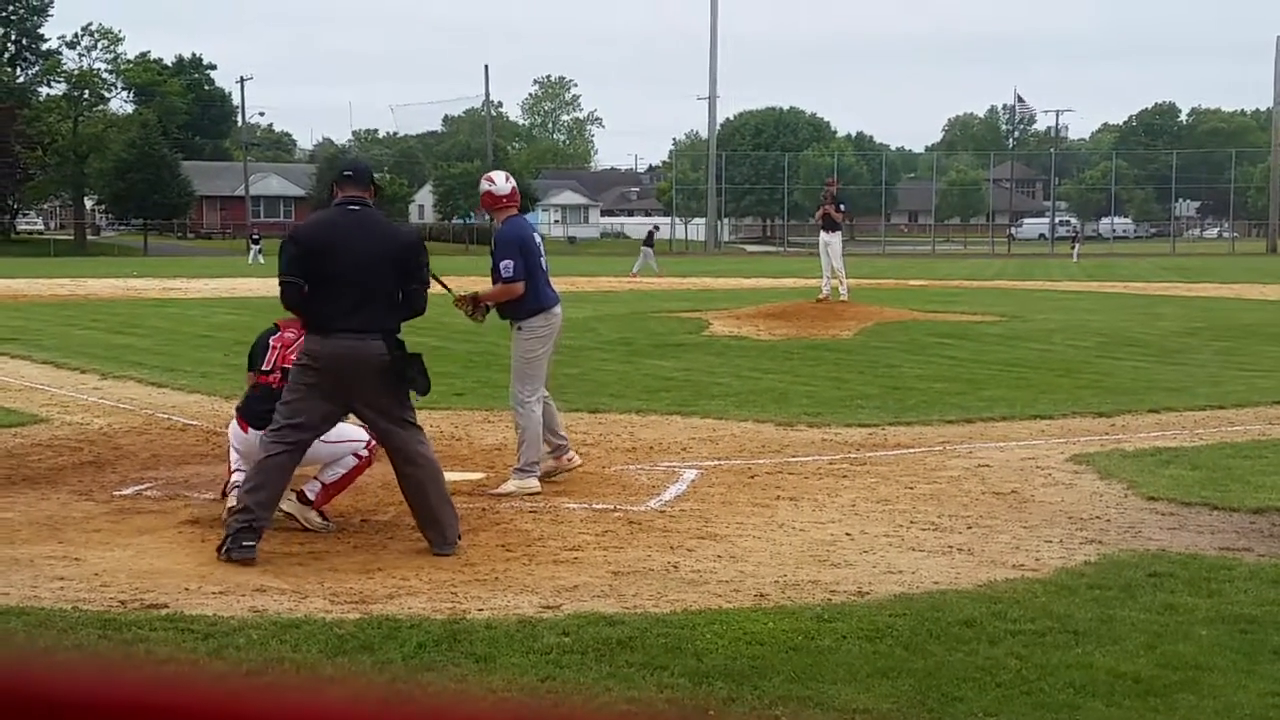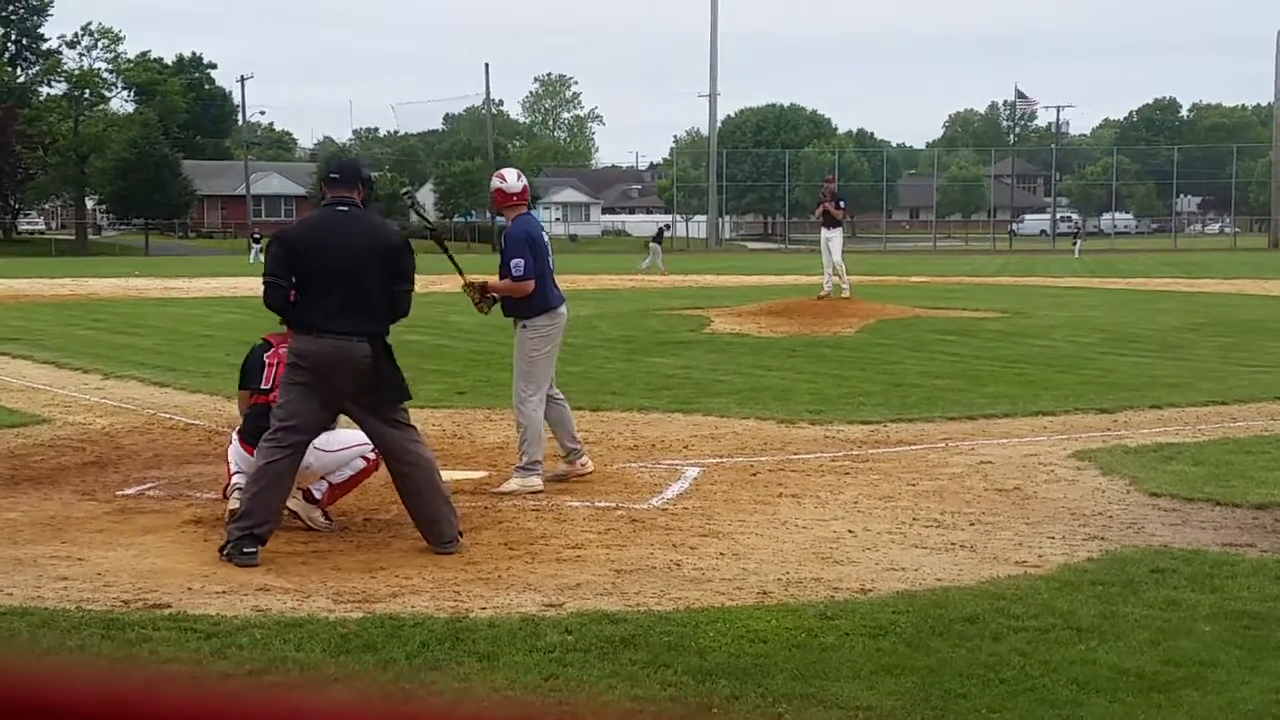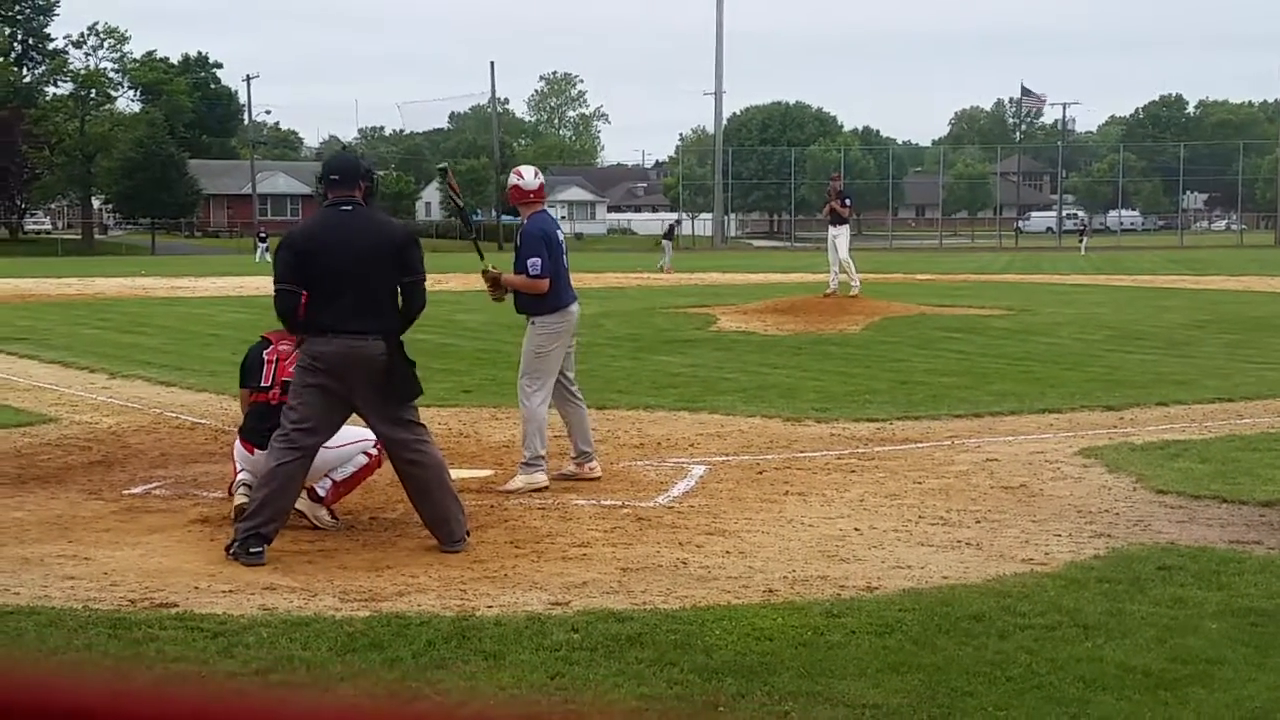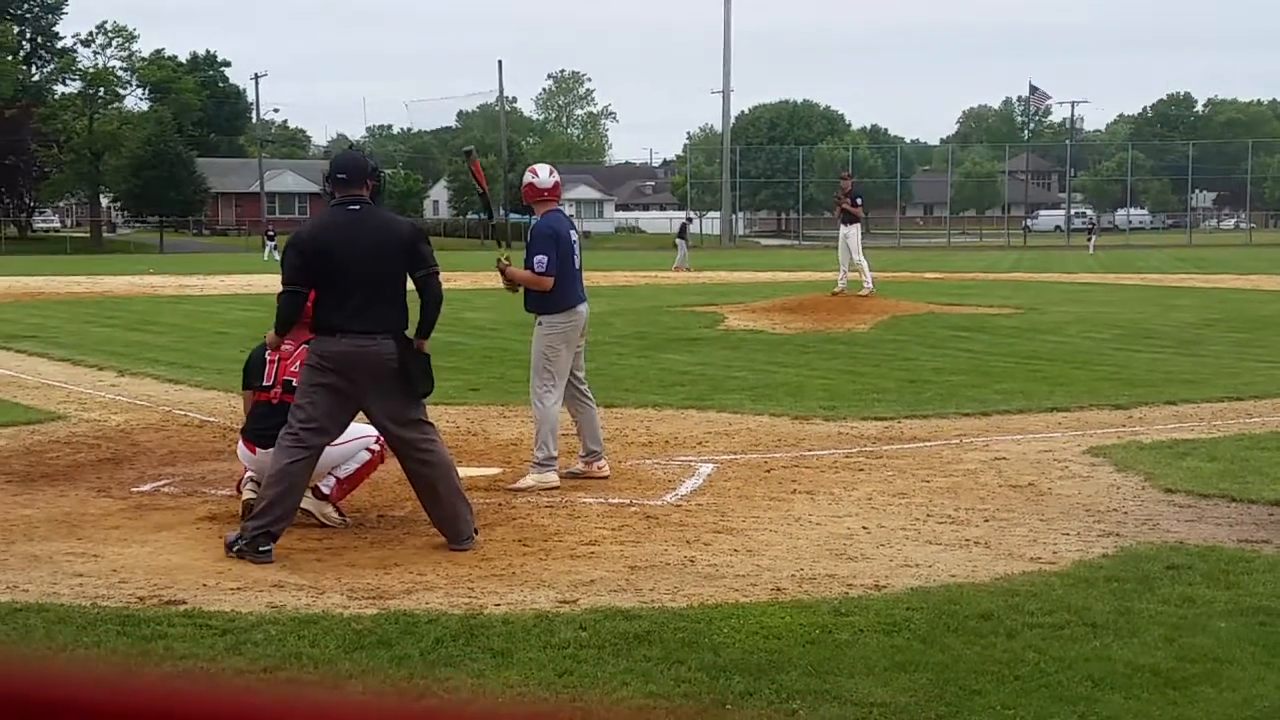
dt=0.2s
person 1, frame 1
left shoulder: (305, 232)
right shoulder: (402, 237)
left elbow: (291, 298)
right elbow: (415, 305)
left hip: (322, 351)
right hip: (378, 354)
left knee: (281, 440)
right knee: (409, 442)
left ankle: (243, 534)
right ankle: (444, 534)
person 1, frame 2
left shoulder: (293, 234)
right shoulder: (390, 236)
left elbow: (274, 297)
right elbow: (400, 306)
left hip: (310, 352)
right hip: (366, 354)
left knee: (279, 443)
right knee: (402, 442)
left ankle: (245, 539)
right ankle: (444, 532)
person 1, frame 3
left shoulder: (300, 236)
right shoulder: (396, 232)
left elbow: (286, 302)
right elbow: (416, 298)
left wrist: (298, 332)
left hip: (322, 352)
right hip: (378, 352)
left knee: (291, 444)
right knee: (411, 441)
left ankle: (252, 538)
right ankle: (452, 531)
person 1, frame 4
left shoulder: (308, 236)
right shoulder: (404, 231)
left elbow: (293, 299)
right elbow: (432, 292)
left wrist: (278, 334)
right wrist: (422, 337)
left hip: (330, 352)
right hip: (387, 350)
left knee: (298, 442)
right knee: (420, 440)
left ankle: (258, 536)
right ankle: (460, 530)
person 2, frame 1
left shoulder: (505, 234)
right shoulder: (524, 227)
left elbow: (514, 287)
left wrist: (480, 296)
right wrist: (488, 299)
left hip: (532, 321)
right hip: (545, 313)
left knee: (525, 399)
right knee: (535, 392)
left ankle: (526, 476)
right ankle: (562, 452)
person 2, frame 2
left shoulder: (515, 232)
right shoulder: (532, 225)
left elbow: (524, 285)
left wrist: (487, 286)
right wrist: (494, 289)
left hip: (537, 320)
right hip: (551, 313)
left knee: (528, 397)
right knee: (546, 391)
left ankle: (527, 474)
right ankle: (576, 458)
person 2, frame 3
left shoulder: (531, 230)
right shoulder: (549, 223)
left elbow: (539, 284)
left wrist: (501, 278)
right wrist: (507, 281)
left hip: (548, 318)
right hip: (564, 312)
left knee: (533, 392)
right knee: (566, 389)
left ankle: (532, 469)
right ankle: (586, 461)
person 2, frame 4
left shoulder: (543, 228)
right shoulder: (565, 223)
left elbow: (544, 281)
left wrist: (509, 271)
right wrist: (519, 275)
left hip: (556, 318)
right hip: (575, 311)
left knee: (545, 393)
right knee: (576, 388)
left ankle: (544, 470)
right ankle: (594, 460)
person 3, frame 1
left shoulder: (269, 335)
left elbow: (252, 385)
left hip: (245, 433)
right knee: (366, 443)
left ankle: (237, 488)
right ankle: (304, 500)
person 3, frame 2
left shoulder: (259, 351)
left elbow: (244, 410)
left hip: (248, 455)
left knee: (239, 436)
right knee: (371, 447)
left ankle: (237, 492)
right ankle: (310, 499)
person 3, frame 3
left shoulder: (258, 349)
left elbow: (246, 408)
left hip: (249, 454)
right knee: (372, 444)
left ankle: (244, 489)
right ankle: (315, 498)
person 3, frame 4
left shoulder: (260, 351)
left elbow: (249, 410)
left hip: (252, 453)
right knee: (374, 439)
left ankle: (252, 486)
right ankle: (320, 495)
